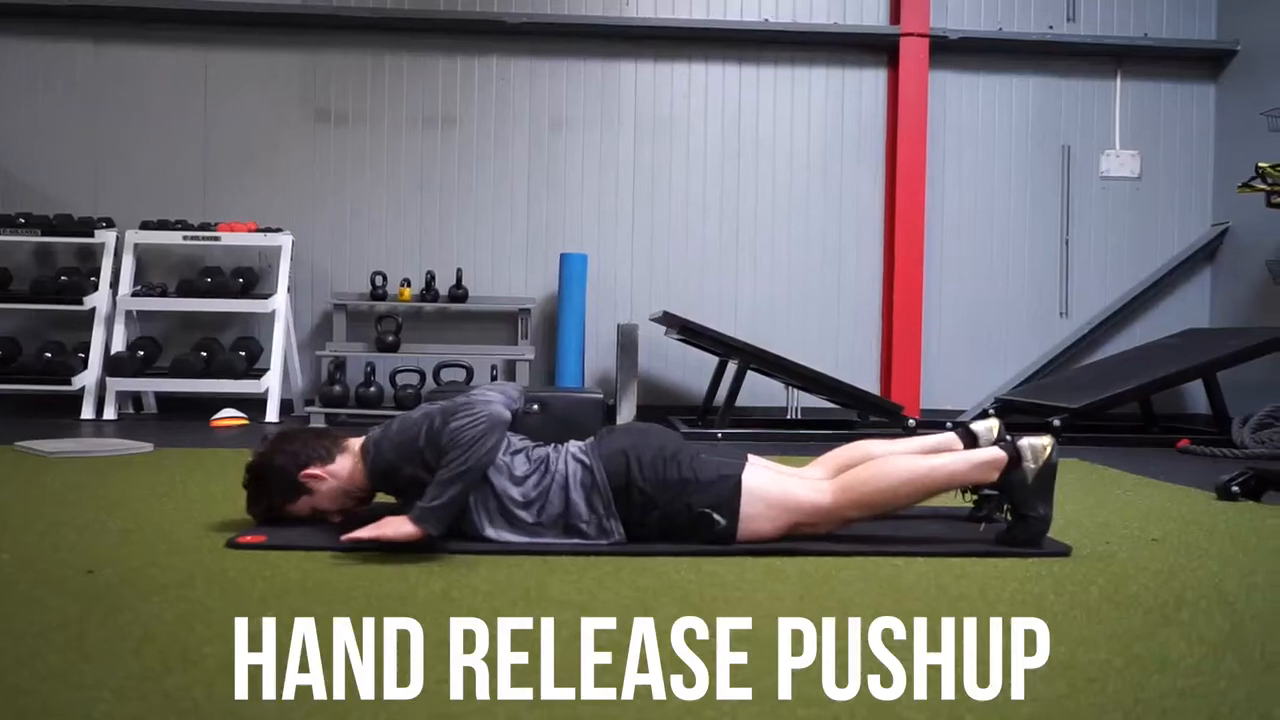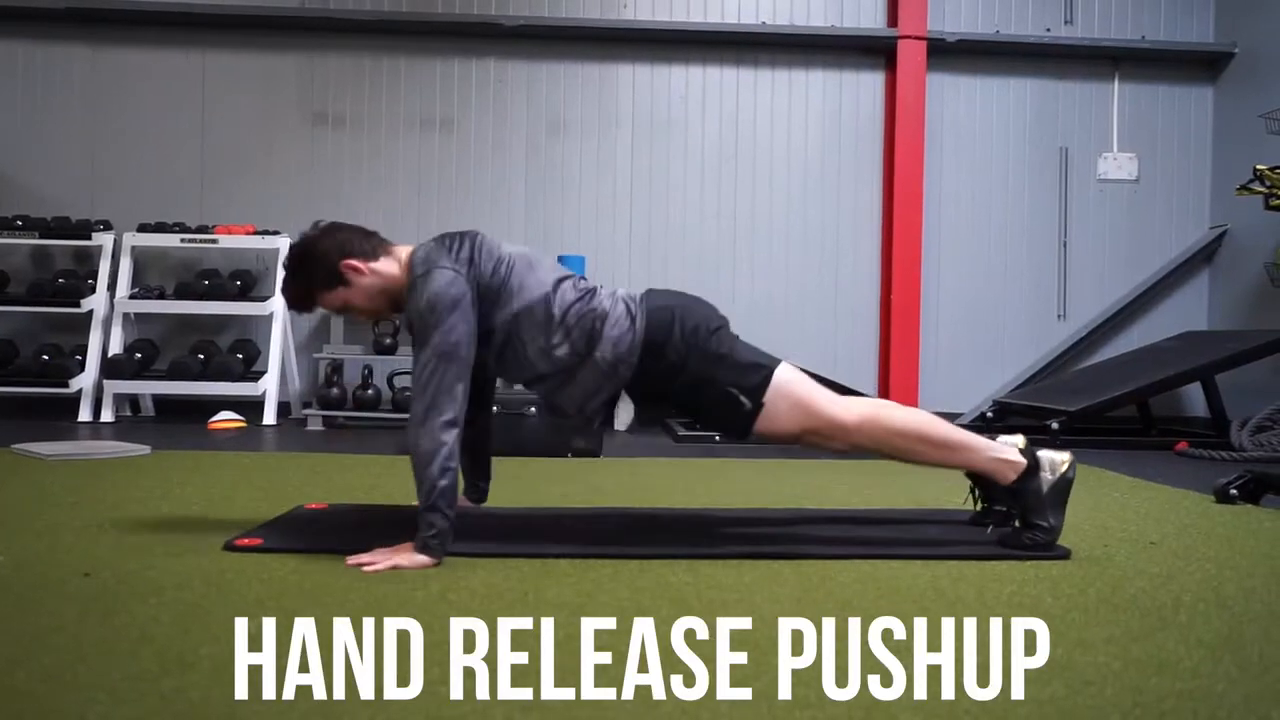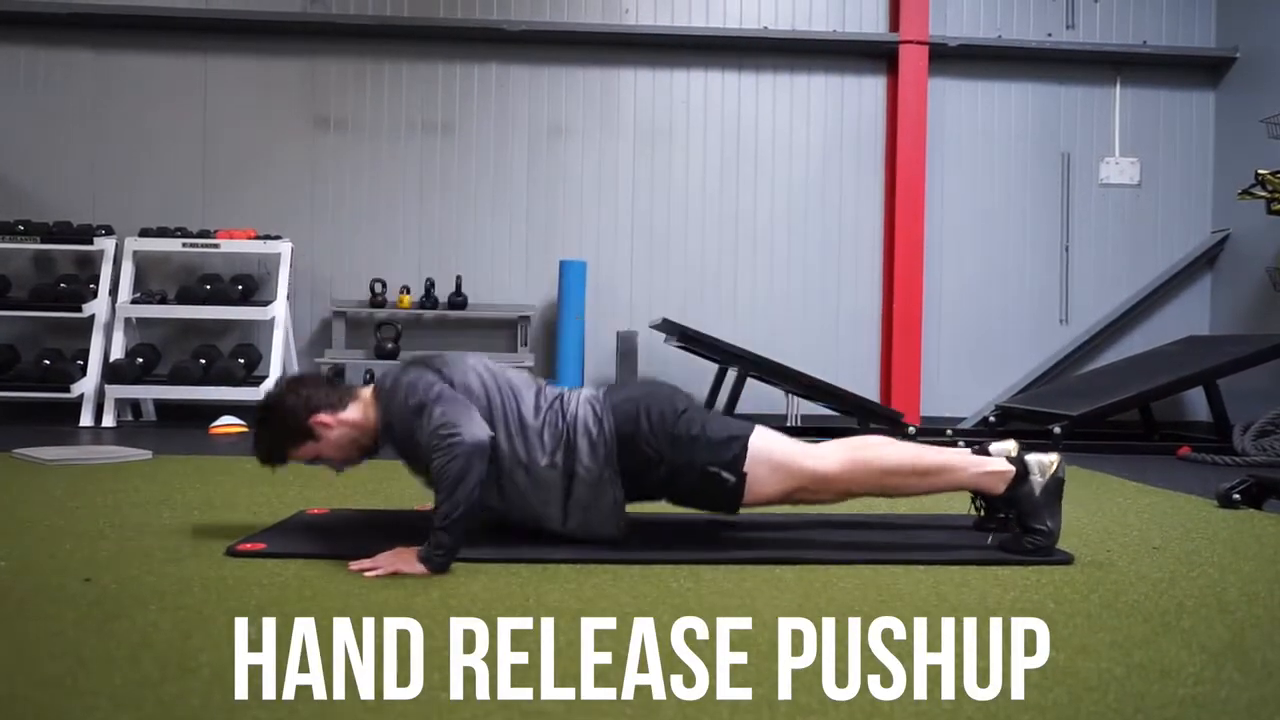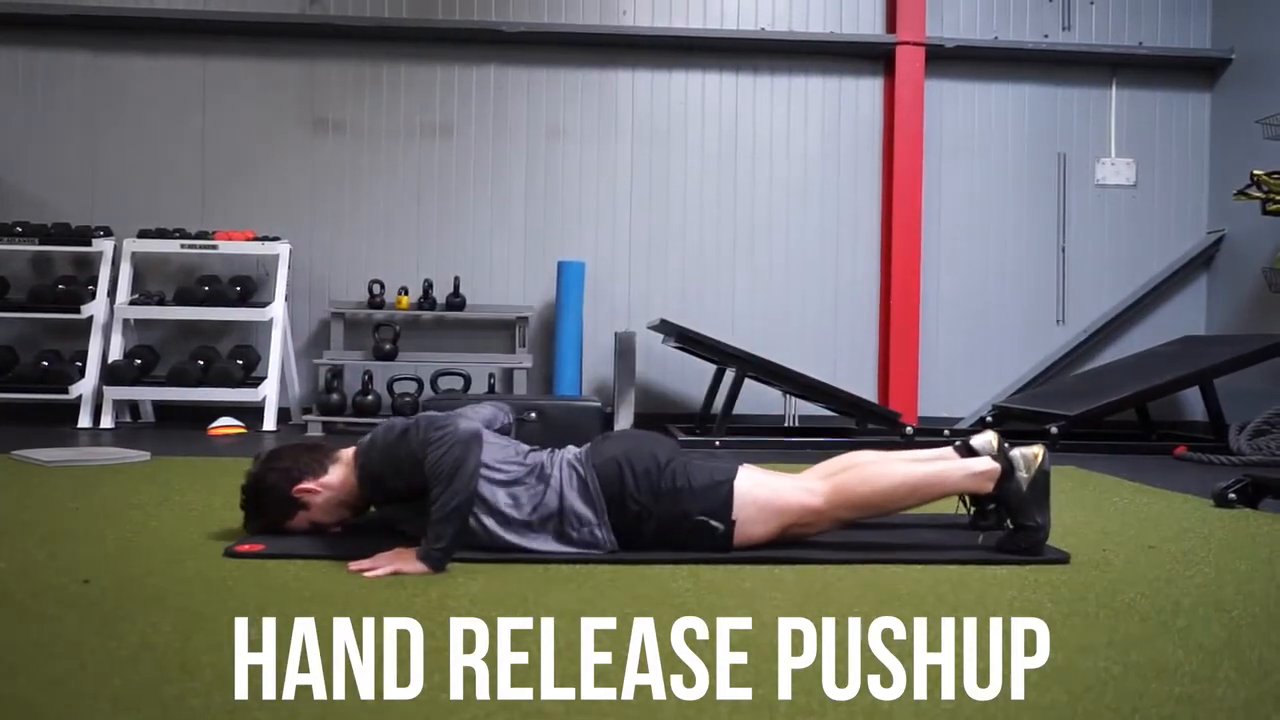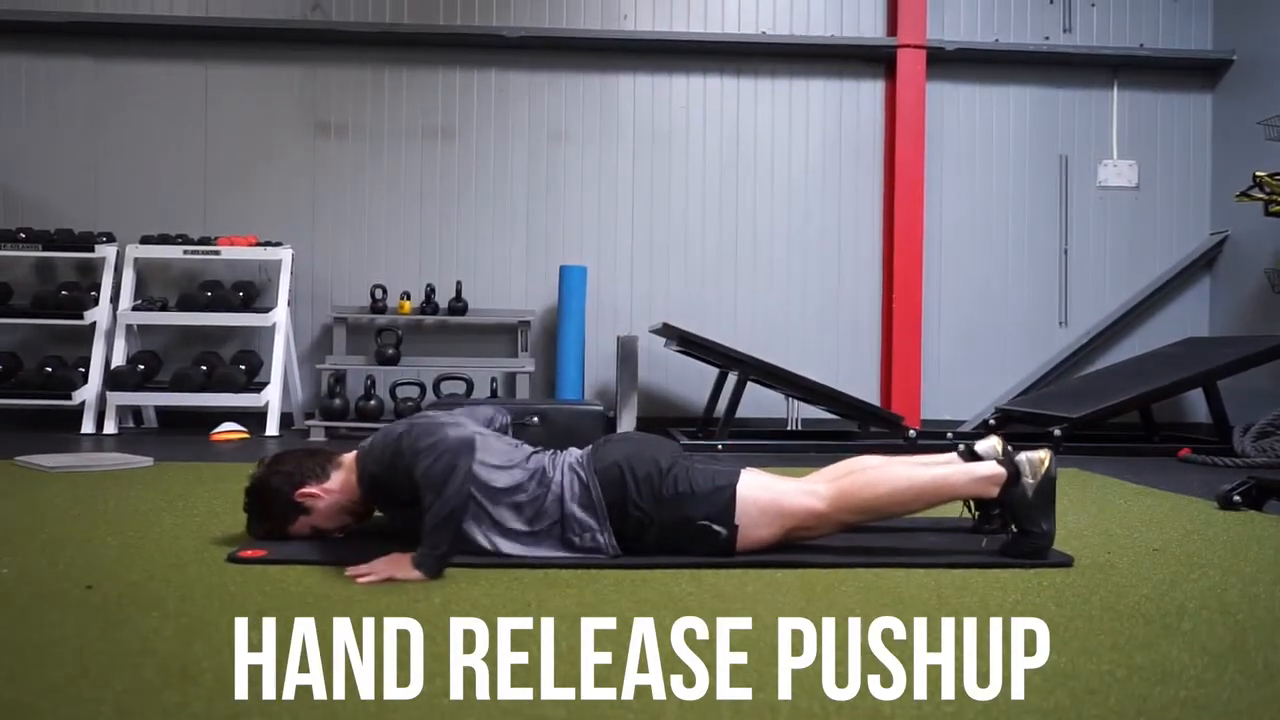
dt=1s
person 1, frame 1
left shoulder: (391, 449)
right shoulder: (407, 445)
left elbow: (486, 414)
right elbow: (503, 392)
left wrist: (424, 516)
left hip: (629, 488)
right hip: (619, 465)
left knee: (822, 504)
right knee: (812, 481)
left ankle: (1004, 462)
right ankle: (967, 442)
person 1, frame 2
left shoulder: (435, 284)
right shoulder: (444, 272)
left elbow: (441, 413)
right elbow: (473, 387)
left wrist: (431, 539)
right wrist: (470, 494)
left hip: (658, 345)
right hip: (651, 338)
left knee: (836, 421)
right knee: (831, 421)
left ankle: (1024, 469)
right ankle: (996, 452)
person 1, frame 3
left shoulder: (402, 393)
right shoulder: (417, 383)
left elbow: (471, 444)
left wrist: (433, 552)
right wrist: (455, 517)
left hip: (631, 440)
right hip: (624, 424)
left knee: (818, 473)
right knee: (815, 475)
left ankle: (1011, 474)
right ankle: (989, 455)
person 1, frame 4
left shoulder: (381, 456)
right shoulder: (400, 454)
left elbow: (460, 438)
right elbow: (493, 413)
left wrist: (430, 550)
right wrist: (428, 522)
left hip: (623, 495)
right hip: (615, 474)
left knee: (810, 504)
right knee: (810, 495)
left ankle: (994, 471)
right ankle: (971, 455)
person 1, frame 5
left shoulder: (382, 459)
right shoulder: (401, 452)
left elbow: (452, 440)
right elbow: (492, 413)
left wrist: (426, 556)
right wrist: (442, 522)
left hip: (623, 499)
right hip: (617, 476)
left knee: (813, 506)
right knee: (815, 494)
left ankle: (1001, 475)
right ankle: (978, 459)
